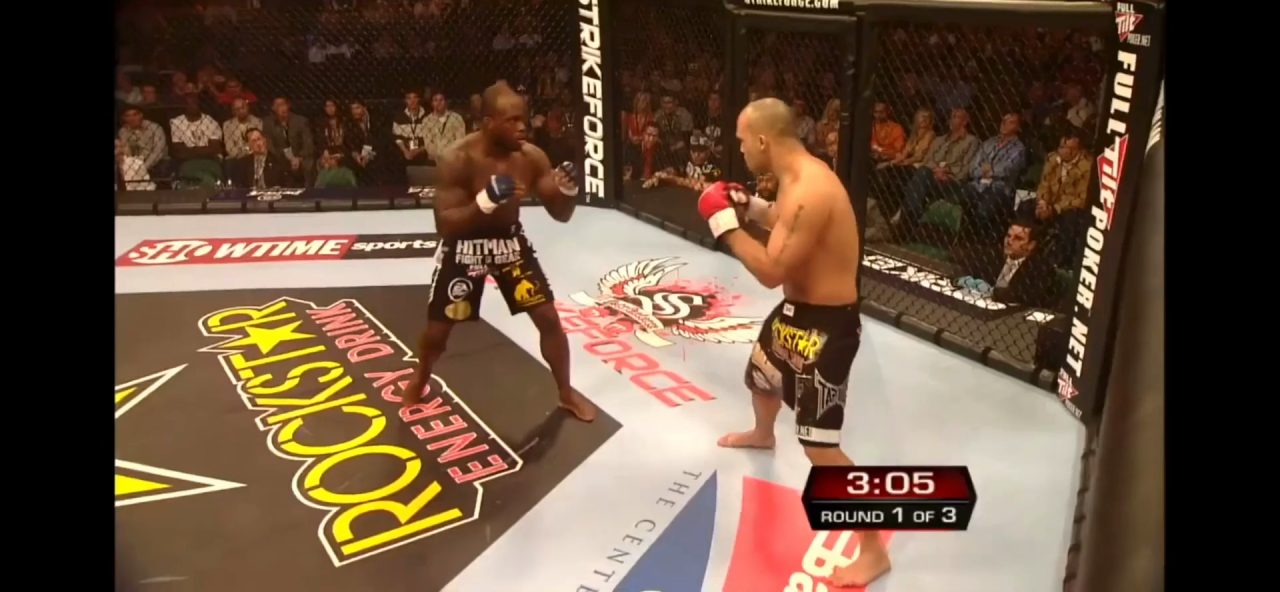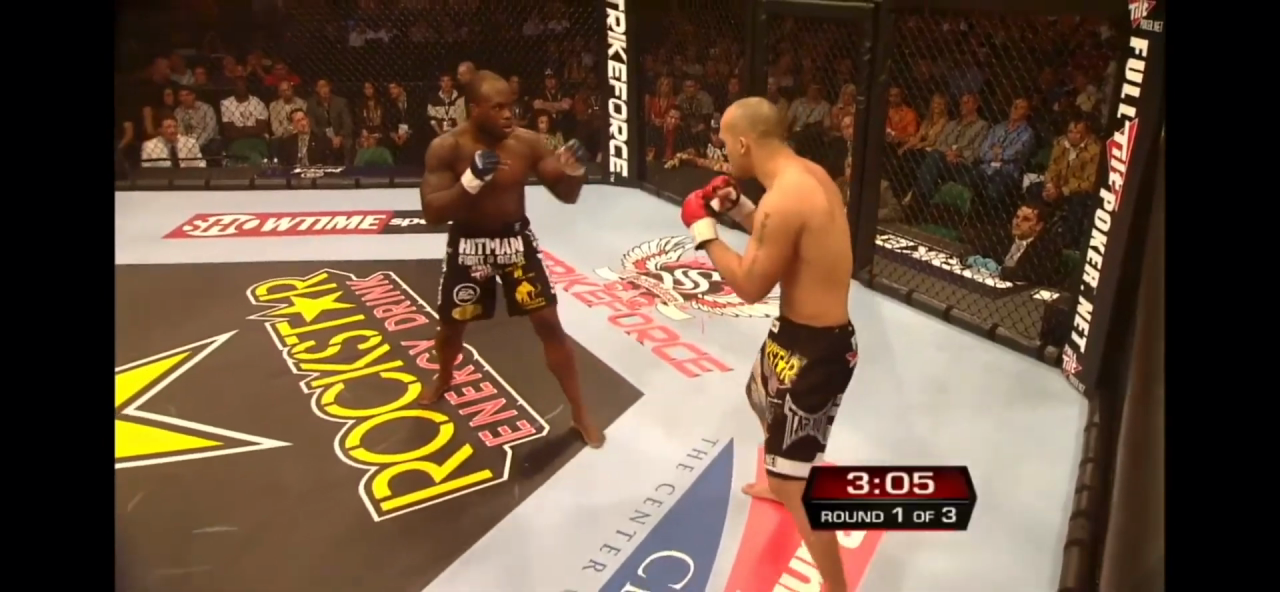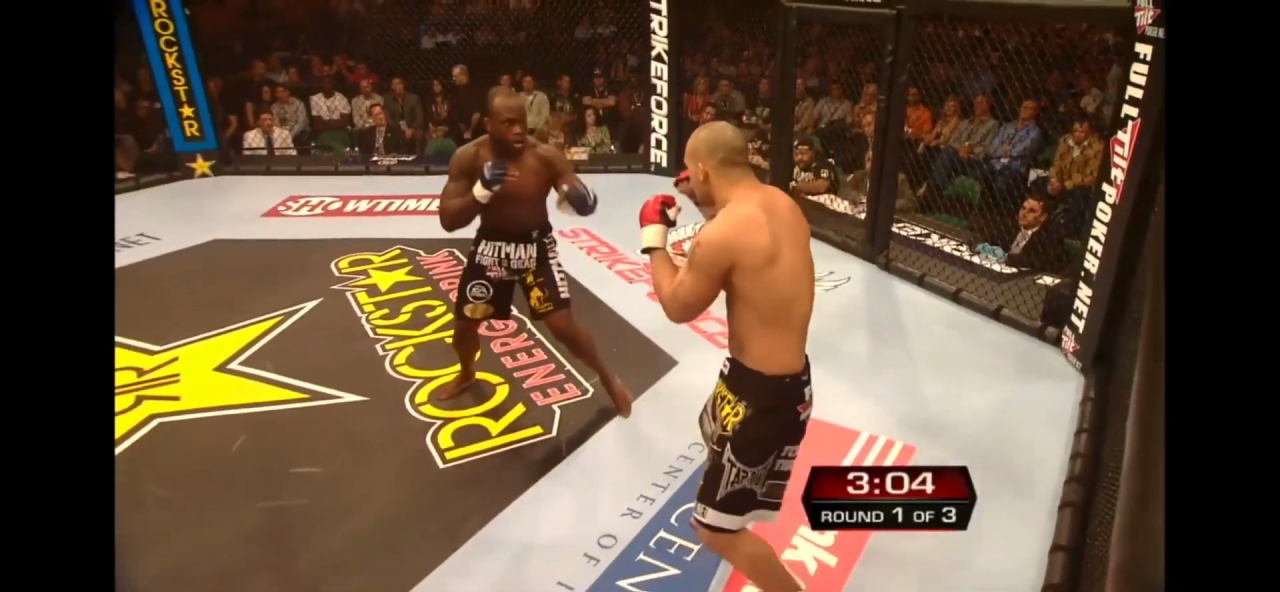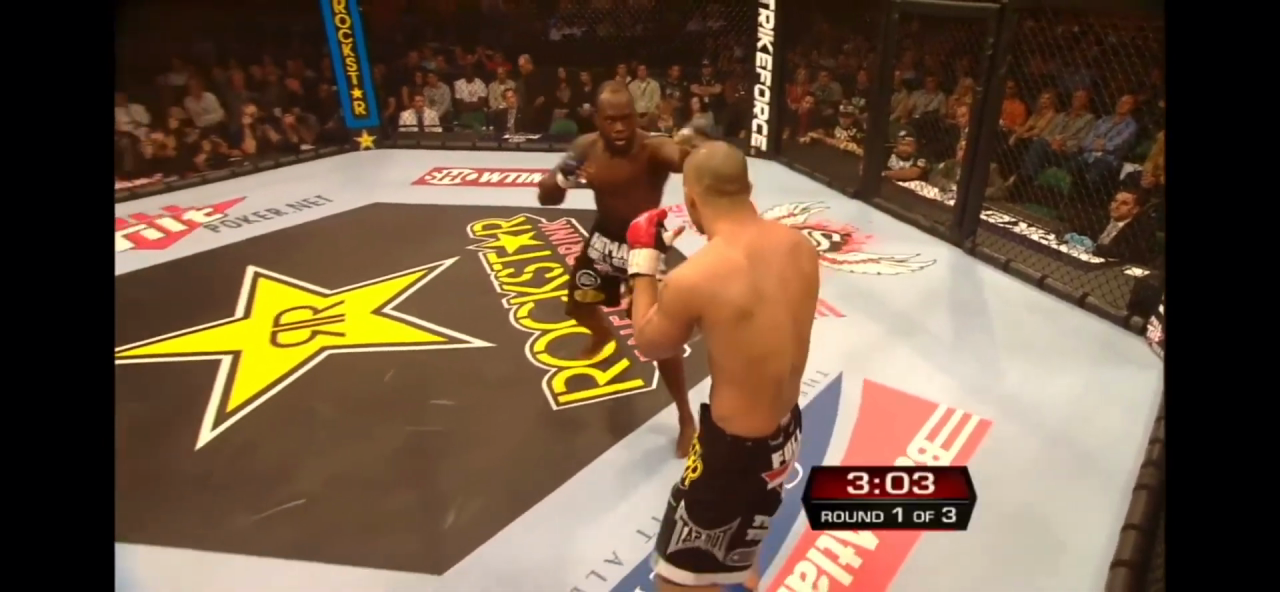
dt=0.7s
person 1, frame 1
left shoulder: (809, 192)
right shoulder: (798, 176)
left elbow: (772, 269)
left wrist: (723, 219)
right wrist: (750, 206)
left hip: (827, 325)
right hip: (797, 309)
left knee: (819, 446)
right knee: (762, 375)
left ankle: (873, 549)
right ankle: (763, 435)
person 1, frame 2
left shoulder: (784, 200)
right shoulder: (808, 174)
left elbow: (750, 285)
left wrist: (703, 230)
right wrist: (739, 209)
left hip: (814, 347)
right hip: (800, 334)
left knee: (795, 481)
right knee: (769, 405)
right ankle: (778, 482)
person 1, frame 3
left shoulder: (721, 234)
right shoulder: (783, 206)
left elbow: (678, 307)
left wrist: (654, 238)
right wrist: (712, 201)
left hip: (764, 392)
right hip: (785, 375)
left knee: (722, 526)
right knee: (715, 435)
right ankle: (718, 529)
person 1, frame 4
left shoulder: (692, 279)
right shoulder: (799, 245)
left elbow: (648, 342)
left wrist: (642, 261)
right wrist: (752, 227)
left hip: (736, 450)
right hip: (787, 428)
right knee: (749, 498)
person 2, frame 1
left shoulder: (531, 156)
right shoulder: (457, 158)
left elbow: (561, 213)
right elbow: (446, 225)
left wrist: (568, 188)
right wrist: (488, 198)
left hip: (510, 240)
right hip: (464, 245)
left knee: (548, 318)
right knee: (437, 329)
left ankle: (566, 393)
right ankle: (421, 380)
person 2, frame 2
left shoulder: (527, 142)
right shoulder: (446, 148)
left elbow: (567, 195)
right elbow: (432, 213)
left wrist: (574, 169)
right wrist: (473, 178)
left hip: (516, 239)
right hip: (468, 243)
left knee: (549, 324)
right knee: (451, 327)
left ankle: (579, 413)
right ankle: (444, 377)
person 2, frame 3
left shoulder: (546, 157)
right shoulder: (468, 157)
left elbow: (580, 198)
right elbow: (448, 220)
left wrist: (582, 199)
right wrist: (484, 188)
left hip: (536, 244)
right hip: (491, 245)
left knee: (563, 328)
right knee: (465, 324)
left ankle: (609, 382)
right ankle: (466, 375)
person 2, frame 4
left shoulder: (652, 148)
right shoulder: (585, 148)
right elbow: (545, 197)
left wrist: (693, 145)
right wrist: (563, 178)
right hip: (605, 237)
right knee: (579, 305)
left ankle: (687, 420)
right ankle: (604, 336)
